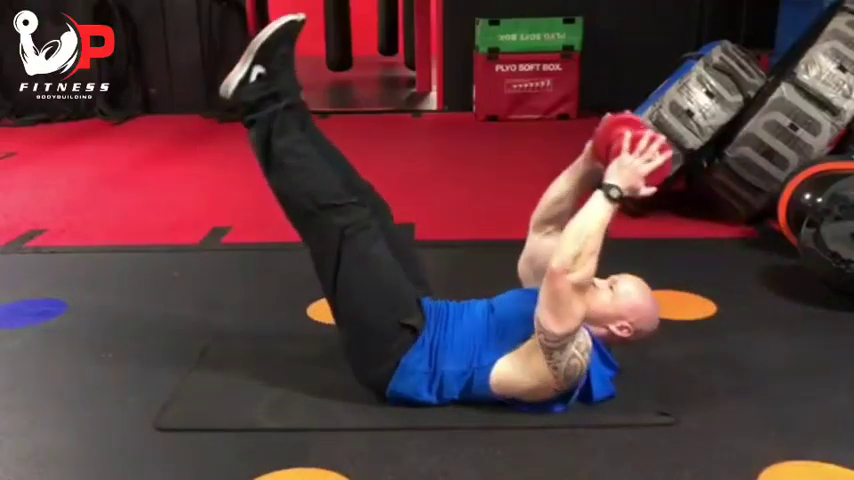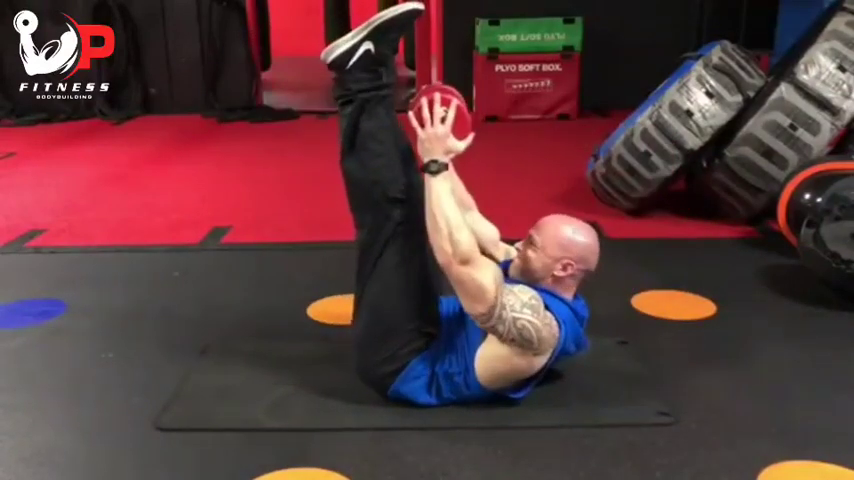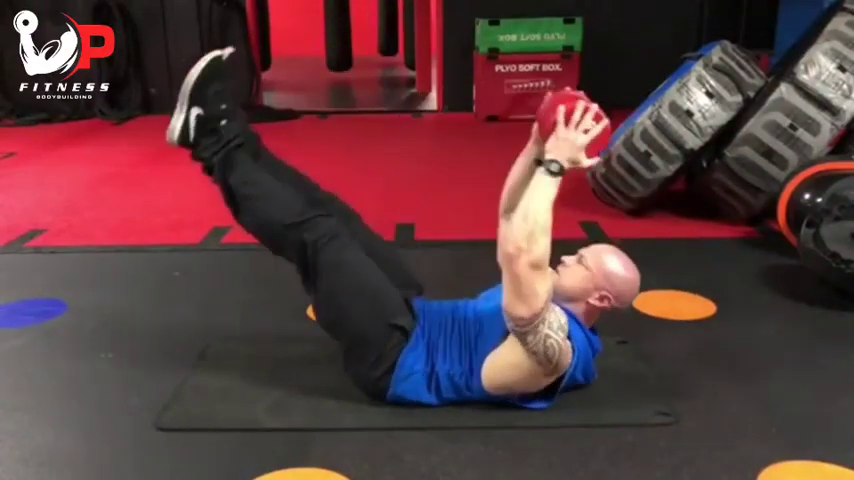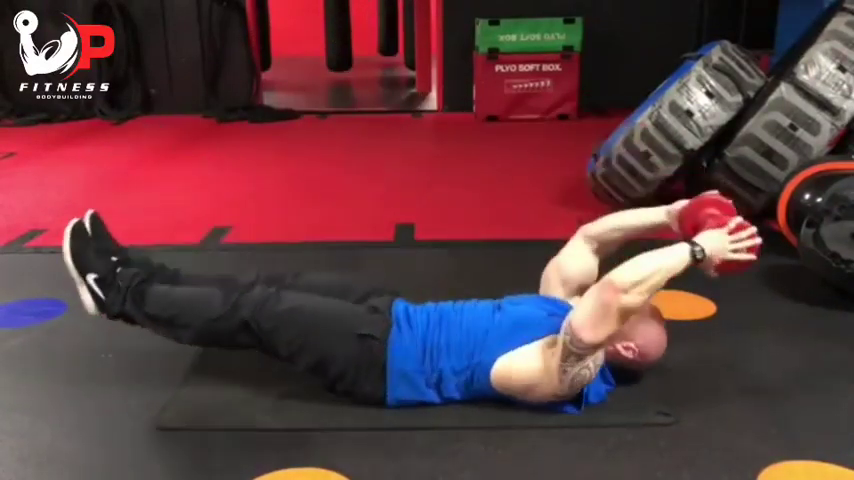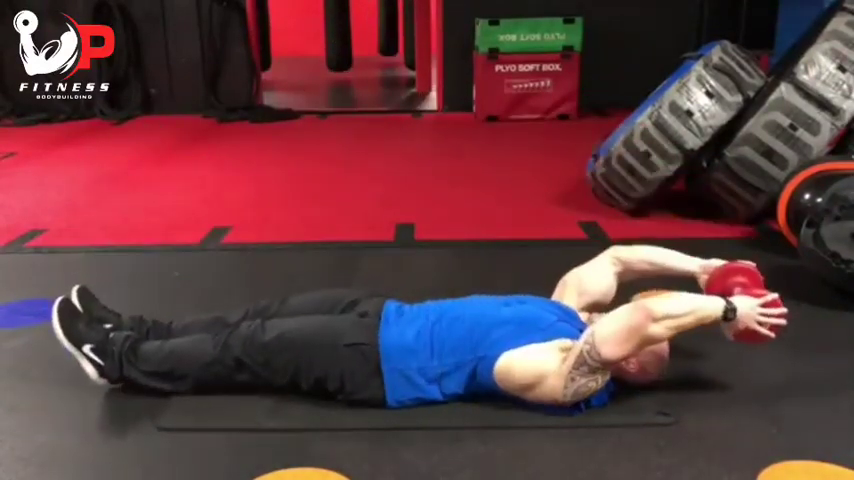
dt=1s
person 1, frame 1
left shoulder: (571, 360)
right shoulder: (558, 314)
left elbow: (567, 274)
right elbow: (545, 228)
left wrist: (611, 189)
right wrist: (590, 165)
left hip: (400, 360)
right hip: (423, 324)
left knee: (345, 221)
right knee: (363, 210)
left ankle: (268, 103)
right ankle: (275, 101)
person 1, frame 2
left shoulder: (535, 325)
right shoulder: (531, 280)
left elbow: (457, 259)
right elbow: (471, 220)
left wrist: (433, 164)
right wrist: (442, 157)
left hip: (401, 364)
left knee: (397, 215)
right knee: (410, 208)
left ankle: (366, 87)
right ankle: (365, 77)
person 1, frame 3
left shoulder: (554, 344)
right shoulder: (554, 307)
left elbow: (523, 255)
right elbow: (511, 216)
left wrist: (554, 165)
right wrist: (539, 146)
left hip: (395, 358)
right hip: (417, 321)
left knee: (319, 237)
right knee: (335, 220)
left ankle: (218, 148)
right ankle: (222, 138)
person 1, frame 4
left shoulder: (569, 372)
right shoulder: (563, 308)
left elbow: (615, 287)
right elbow: (590, 238)
left wrist: (694, 251)
right wrist: (672, 216)
left hip: (386, 359)
right hip: (395, 317)
left knee: (259, 315)
right knee: (273, 289)
left ankle: (124, 294)
right ankle: (134, 279)
person 1, frame 5
left shoulder: (572, 378)
right shoulder: (572, 312)
left elbow: (645, 318)
right elbow: (620, 259)
left wrist: (725, 306)
right wrist: (707, 271)
left hip: (384, 364)
right hip: (390, 318)
left knee: (251, 351)
right knee: (264, 319)
left ankle: (121, 357)
right ankle: (128, 338)
